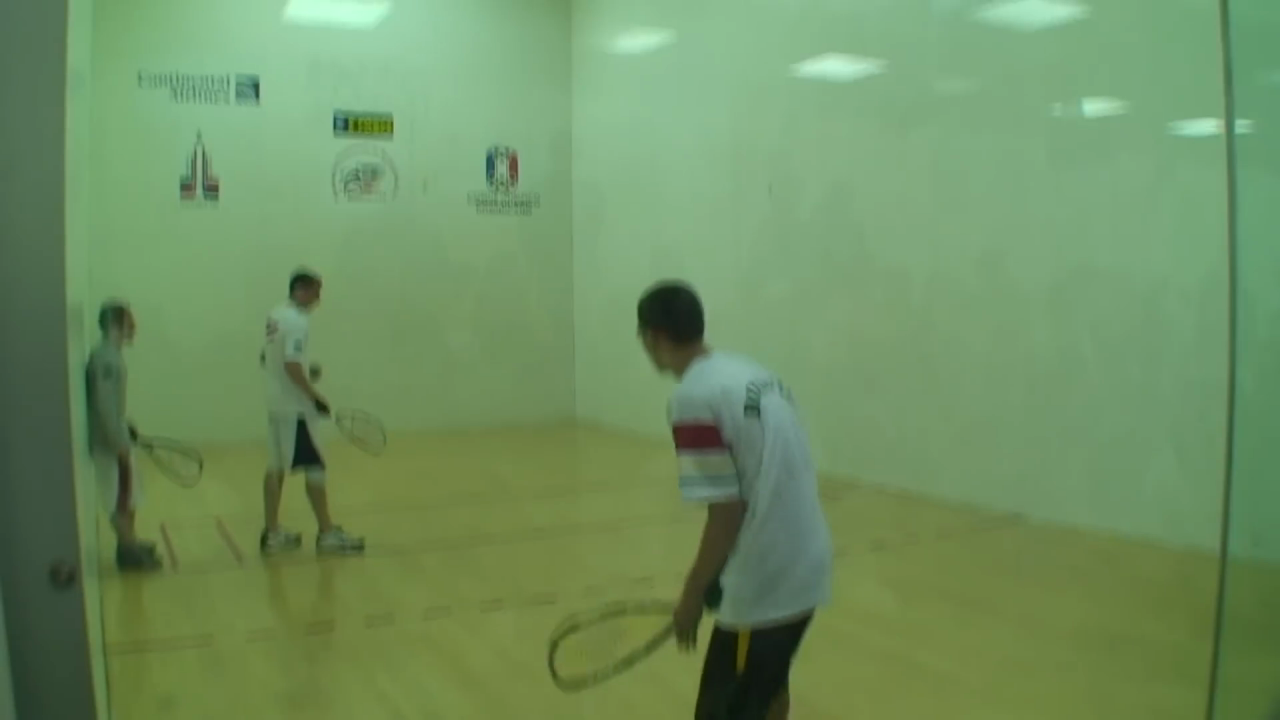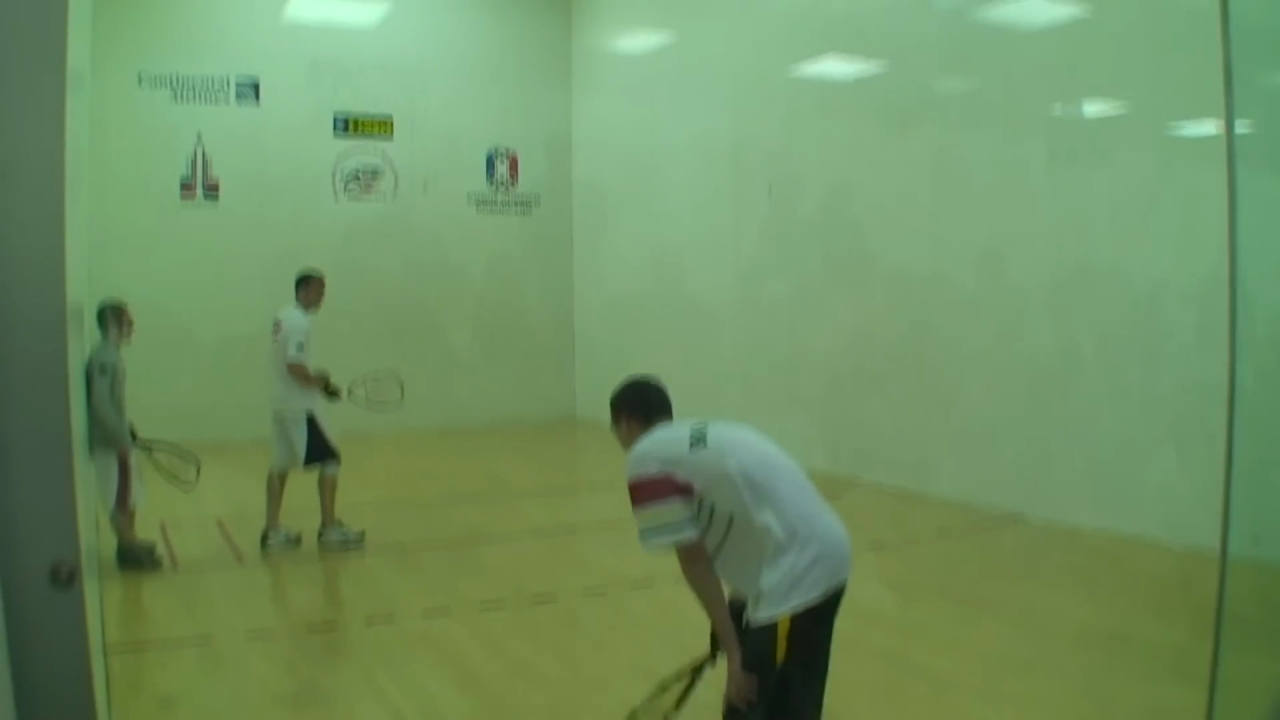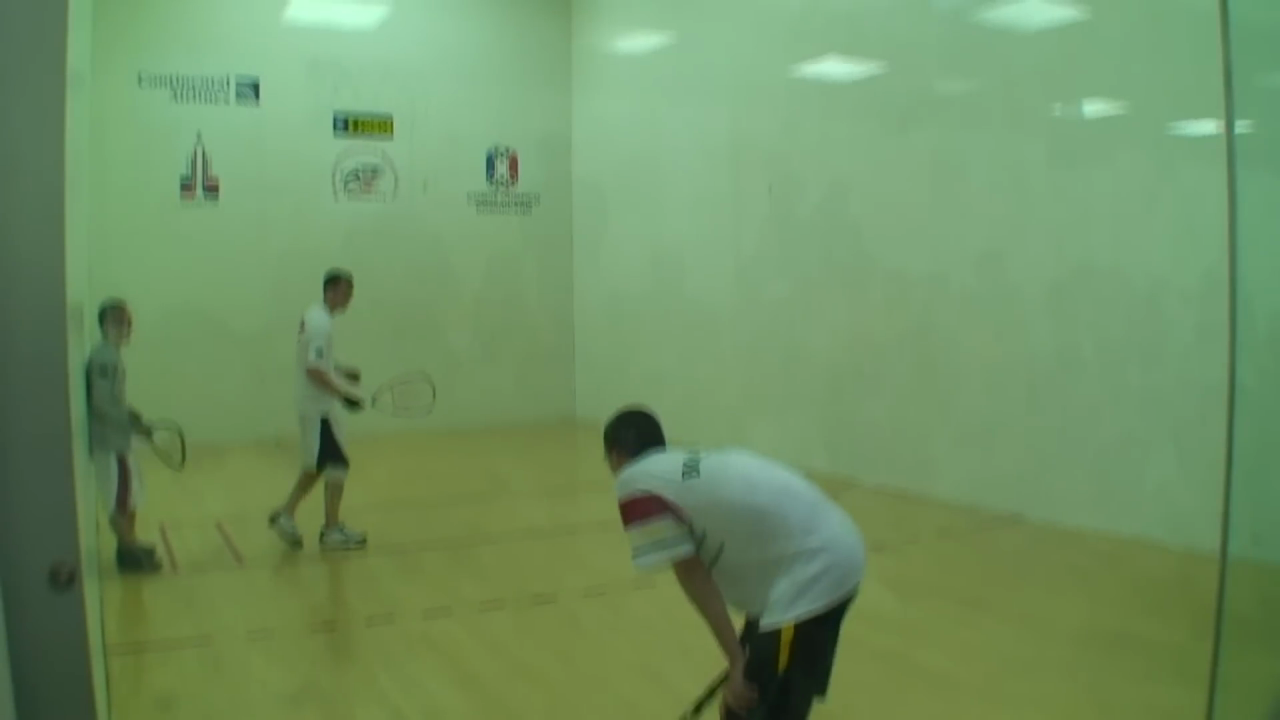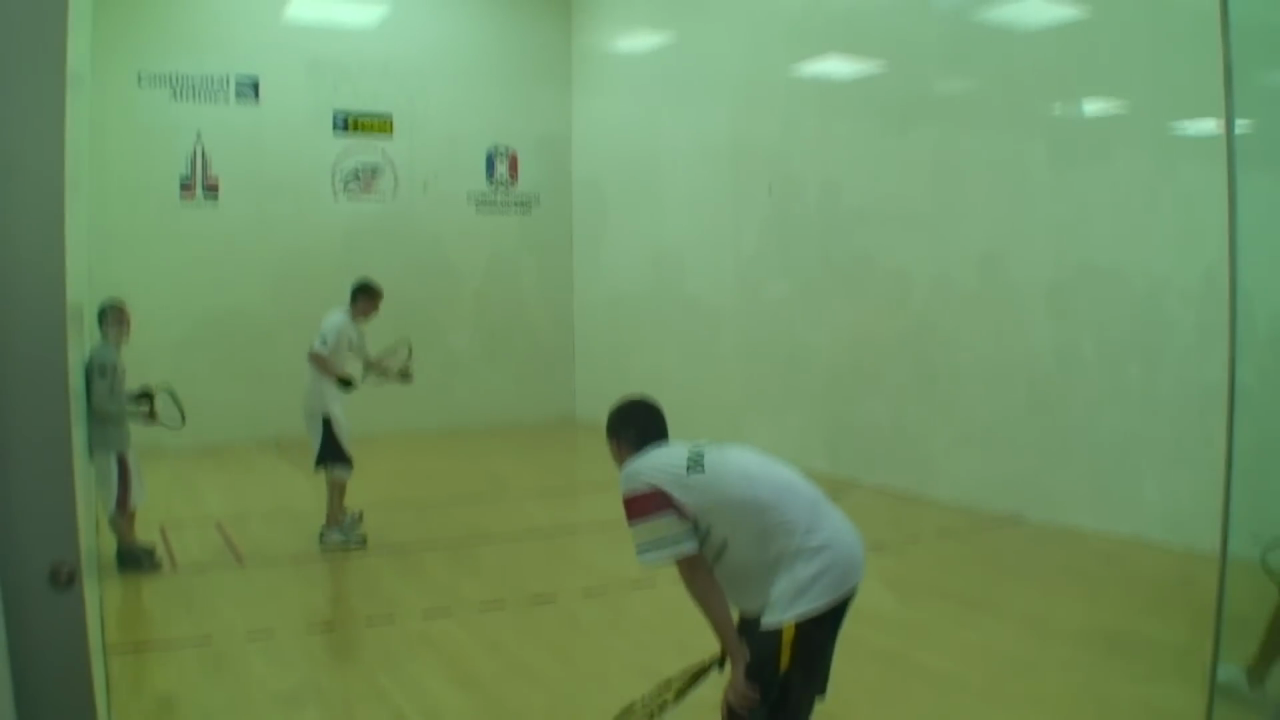
dt=0.4s
person 1, frame 1
left shoulder: (694, 399)
right shoulder: (751, 375)
left elbow: (725, 515)
left wrist: (690, 599)
left hip: (768, 585)
right hip: (806, 566)
right knee: (766, 684)
person 1, frame 2
left shoulder: (645, 458)
right shoulder: (701, 438)
left elbow: (693, 559)
left wrist: (734, 654)
left hip: (802, 566)
right hip: (821, 548)
person 1, frame 3
left shoulder: (635, 483)
right shoulder: (695, 467)
left elbow: (691, 573)
left wrist: (737, 661)
left hip: (813, 569)
right hip: (834, 549)
person 1, frame 4
left shoulder: (639, 476)
right shoulder: (697, 458)
left elbow: (694, 570)
left wrist: (738, 659)
left hip: (812, 567)
right hip: (831, 548)
person 2, frame 1
left shoulder: (275, 316)
right shoulder: (297, 321)
right elbow: (292, 367)
right wrist: (314, 396)
left hip: (276, 405)
right hip: (294, 409)
left knee: (276, 467)
right knee: (314, 468)
left ankle: (272, 533)
right ankle: (327, 533)
person 2, frame 2
left shoulder: (284, 316)
right shoulder: (299, 322)
right elbow: (295, 367)
left wrist: (315, 377)
right wrist: (321, 384)
left hip: (282, 405)
right hip: (300, 407)
left knee: (280, 466)
right knee: (330, 461)
left ankle: (272, 532)
right ankle: (330, 529)
person 2, frame 3
left shoulder: (315, 314)
right shoulder: (322, 324)
right elbow: (314, 371)
left wrist: (342, 370)
right wrist: (345, 395)
left hip: (312, 403)
right hip: (321, 406)
left knee: (318, 463)
right knee: (338, 464)
left ankle: (286, 514)
right ankle: (332, 530)
person 2, frame 4
left shoulder: (355, 327)
right shoulder: (336, 322)
left elbow: (365, 361)
right elbow: (314, 355)
right wrist: (337, 374)
left hip: (330, 401)
right hip: (321, 403)
left knee: (337, 460)
right knee: (341, 463)
left ankle: (339, 515)
right ankle: (333, 530)
person 3, frame 1
left shoulder: (109, 354)
right shoulder: (107, 358)
right elbow: (104, 404)
left wrist: (126, 427)
right wrist: (118, 443)
left hip: (116, 439)
right hip: (109, 442)
left knee: (129, 495)
right knee: (120, 499)
left ankle: (130, 543)
right ankle: (127, 551)
person 3, frame 2
left shoulder: (110, 354)
right shoulder: (105, 357)
right elbow: (100, 402)
left wrist: (127, 427)
right wrist: (120, 437)
left hip: (117, 440)
right hip: (110, 442)
left knee: (129, 495)
right knee: (120, 499)
left ankle: (131, 542)
right ankle: (128, 550)
person 3, frame 3
left shoulder: (111, 355)
right shoulder: (104, 358)
right elbow: (101, 404)
left wrist: (131, 412)
right wrist: (133, 424)
left hip: (117, 440)
right hip: (109, 442)
left knee: (130, 496)
right knee: (120, 500)
left ankle: (130, 545)
right ankle: (128, 553)
person 3, frame 4
left shoulder: (110, 355)
right shoulder: (104, 358)
right elbow: (100, 403)
left wrist: (134, 396)
right wrist: (134, 413)
left hip: (117, 439)
right hip: (108, 441)
left knee: (130, 496)
right knee: (121, 500)
left ankle: (131, 545)
right ankle: (128, 553)
